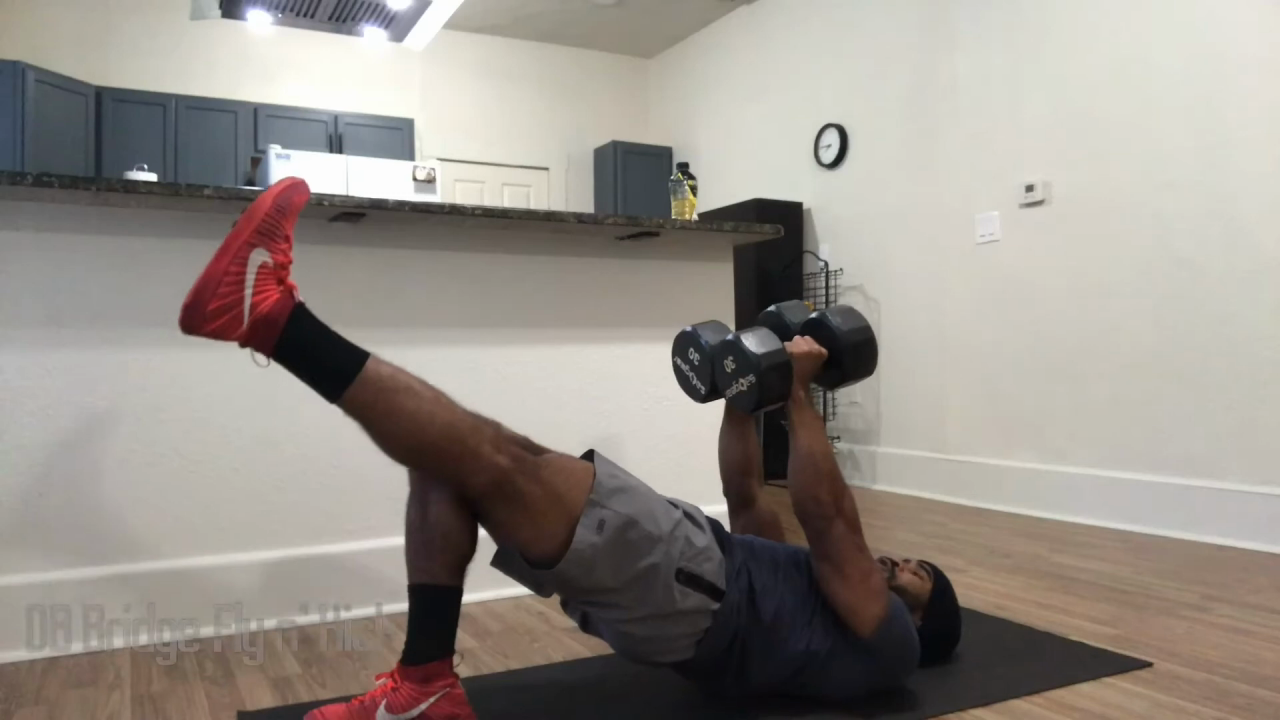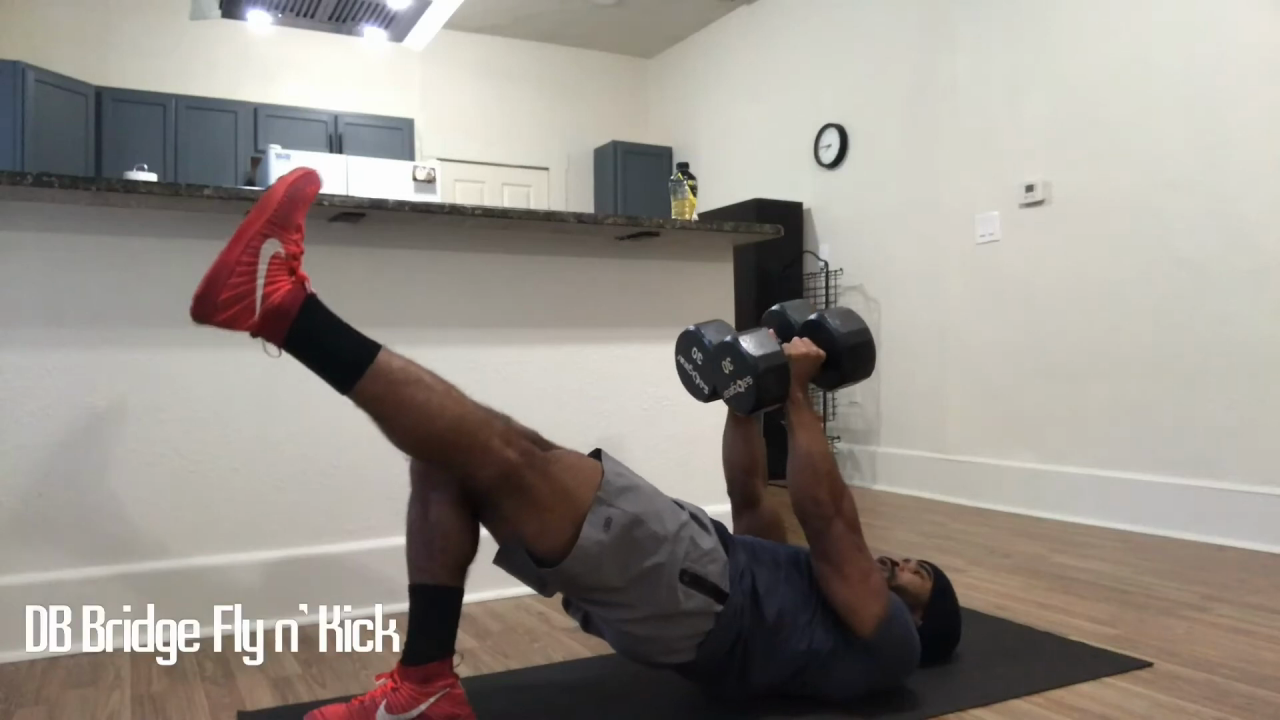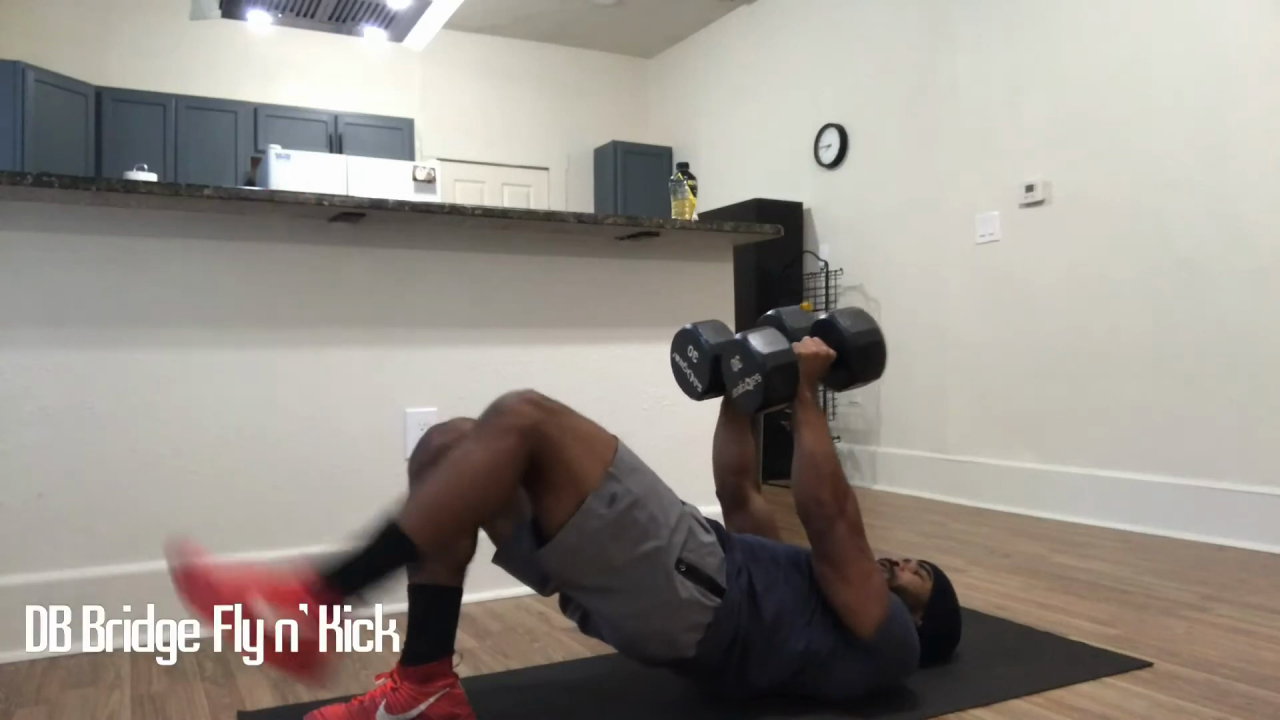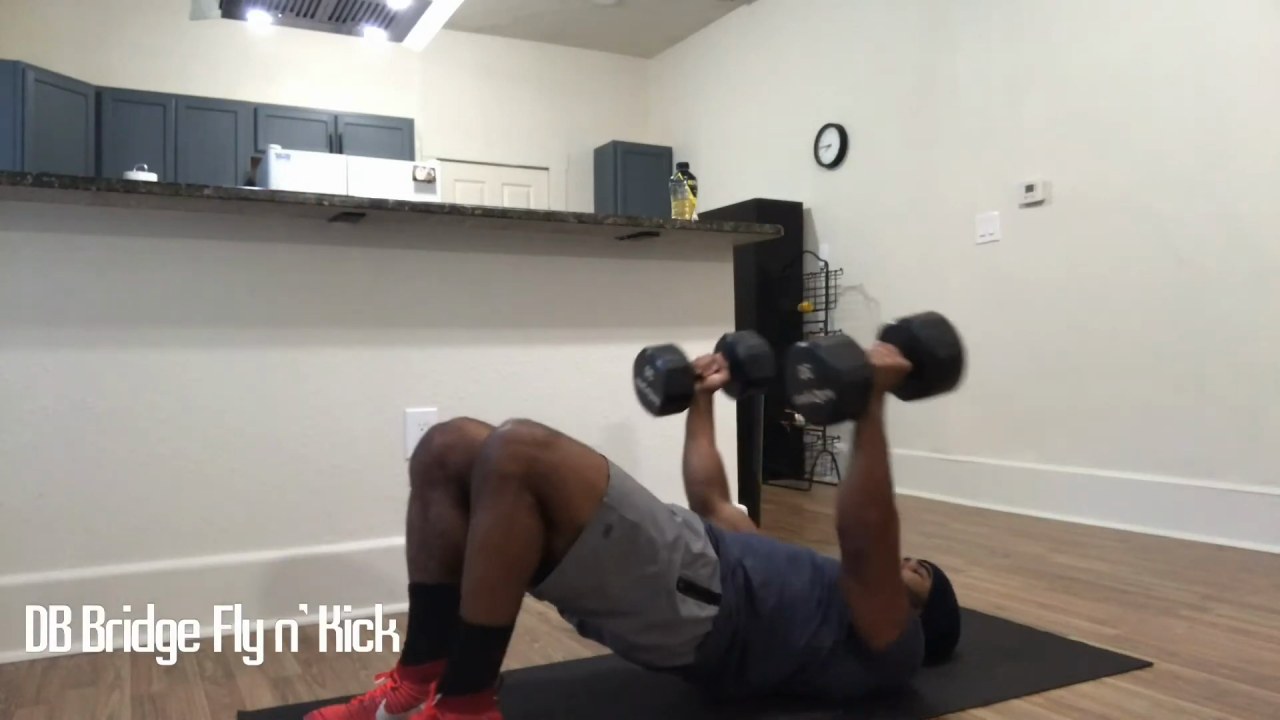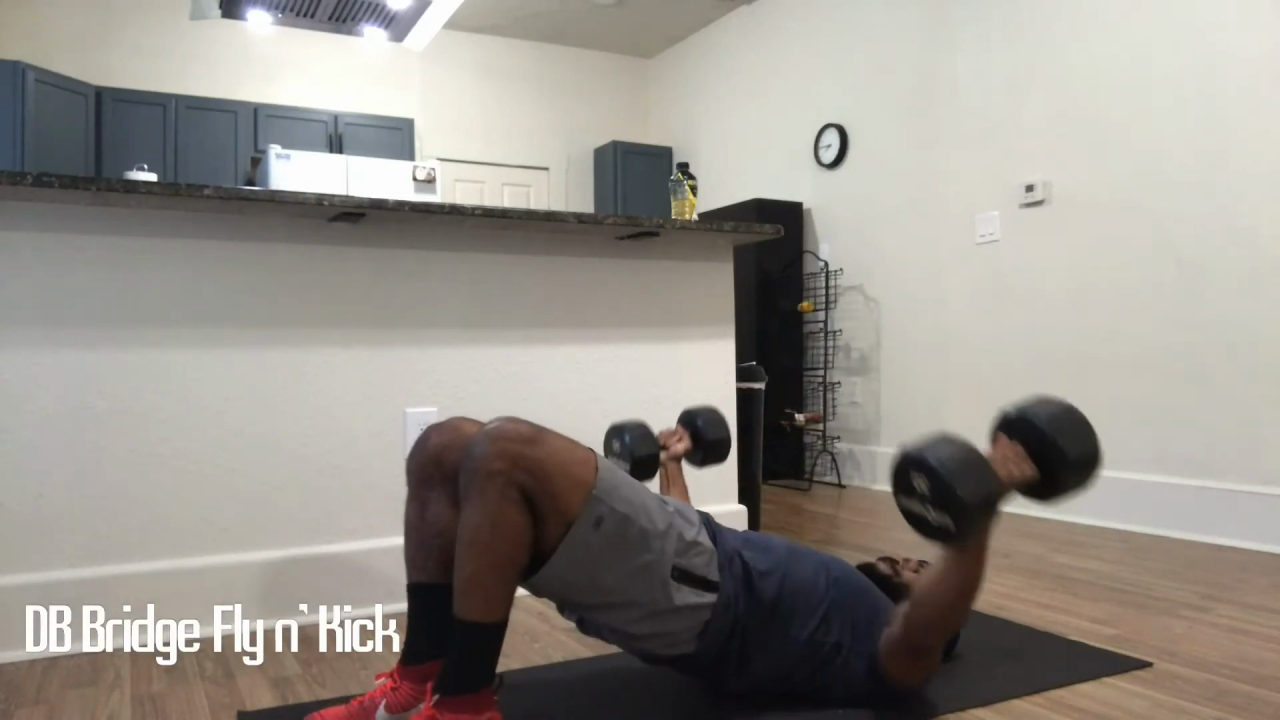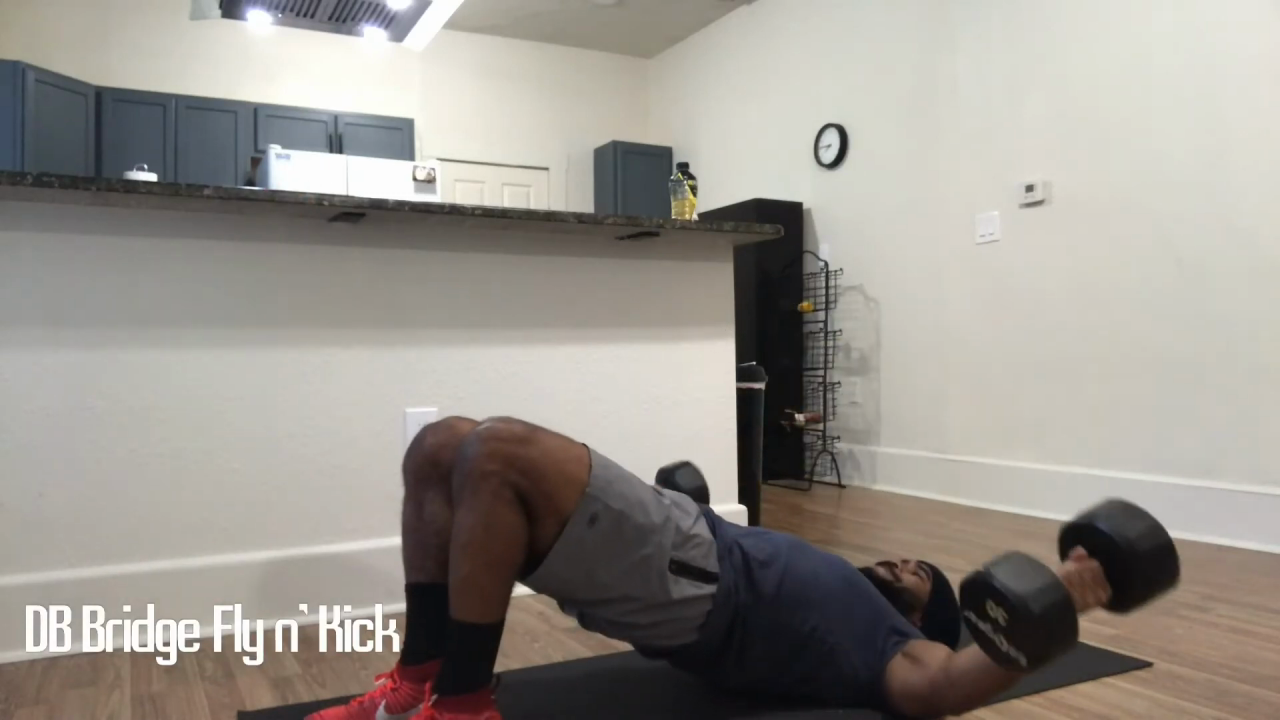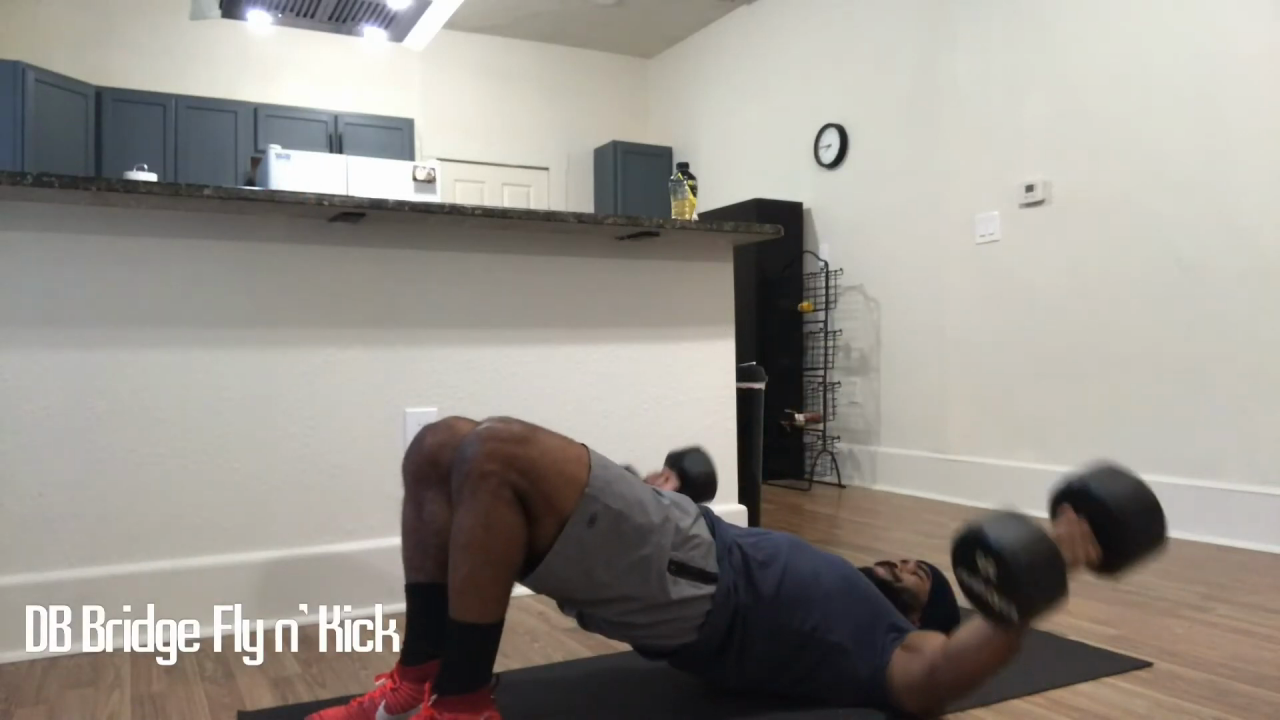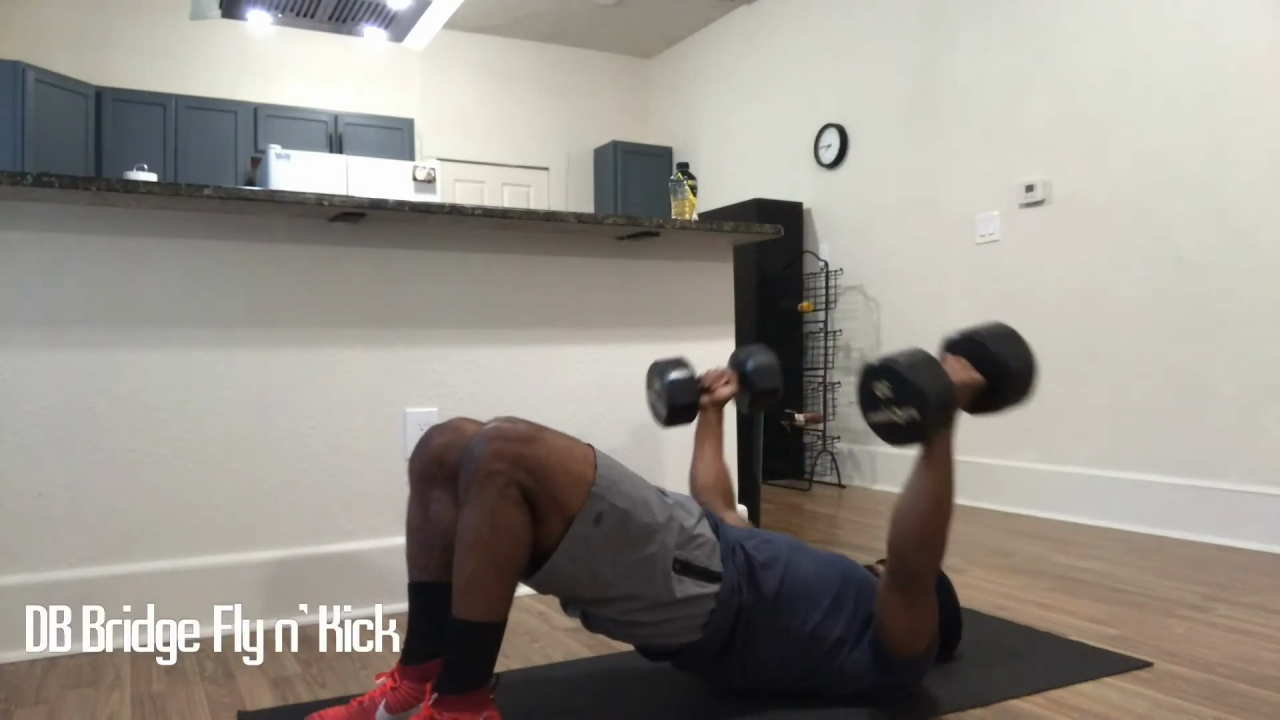
dt=0.4s
person 1, frame 1
left shoulder: (884, 643)
right shoulder: (813, 591)
left elbow: (828, 517)
right elbow: (745, 497)
left wrist: (798, 396)
left hip: (688, 588)
right hip: (655, 581)
left knee: (489, 458)
right knee: (451, 462)
left ankle: (270, 316)
person 1, frame 2
left shoulder: (885, 644)
right shoulder: (816, 589)
left elbow: (827, 519)
right elbow: (750, 500)
left wrist: (797, 396)
left hip: (690, 591)
right hip: (659, 581)
left knee: (503, 453)
right knee: (448, 460)
left ankle: (280, 306)
person 1, frame 3
left shoulder: (886, 645)
right shoulder: (812, 586)
left elbow: (831, 521)
right elbow: (740, 498)
left wrist: (806, 395)
left hip: (688, 590)
right hip: (645, 586)
left knee: (525, 419)
right knee: (446, 446)
left ankle: (322, 598)
person 1, frame 4
left shoulder: (888, 646)
right shoulder: (814, 586)
left elbow: (868, 545)
right elbow: (712, 503)
left wrist: (869, 409)
right wrist: (702, 403)
left hip: (688, 597)
left knee: (517, 453)
right knee: (449, 449)
person 1, frame 5
left shoulder: (888, 648)
right shoulder: (829, 593)
left elbow: (926, 630)
right wrist: (673, 469)
left hip: (689, 590)
left knee: (503, 453)
right knee: (445, 448)
person 1, frame 6
left shoulder: (893, 644)
right shoulder: (839, 596)
right wrist: (674, 499)
left hip: (691, 579)
left knee: (497, 454)
right knee: (441, 448)
person 1, frame 7
left shoulder: (889, 641)
right shoulder: (838, 594)
right wrist: (669, 493)
left hip: (690, 580)
left knee: (496, 454)
right knee: (440, 449)
person 1, frame 8
left shoulder: (890, 653)
right shoulder: (821, 592)
left elbow: (913, 565)
right elbow: (718, 507)
left wrist: (938, 428)
right wrist: (713, 414)
left hip: (696, 589)
left knee: (504, 453)
right knee: (444, 448)
